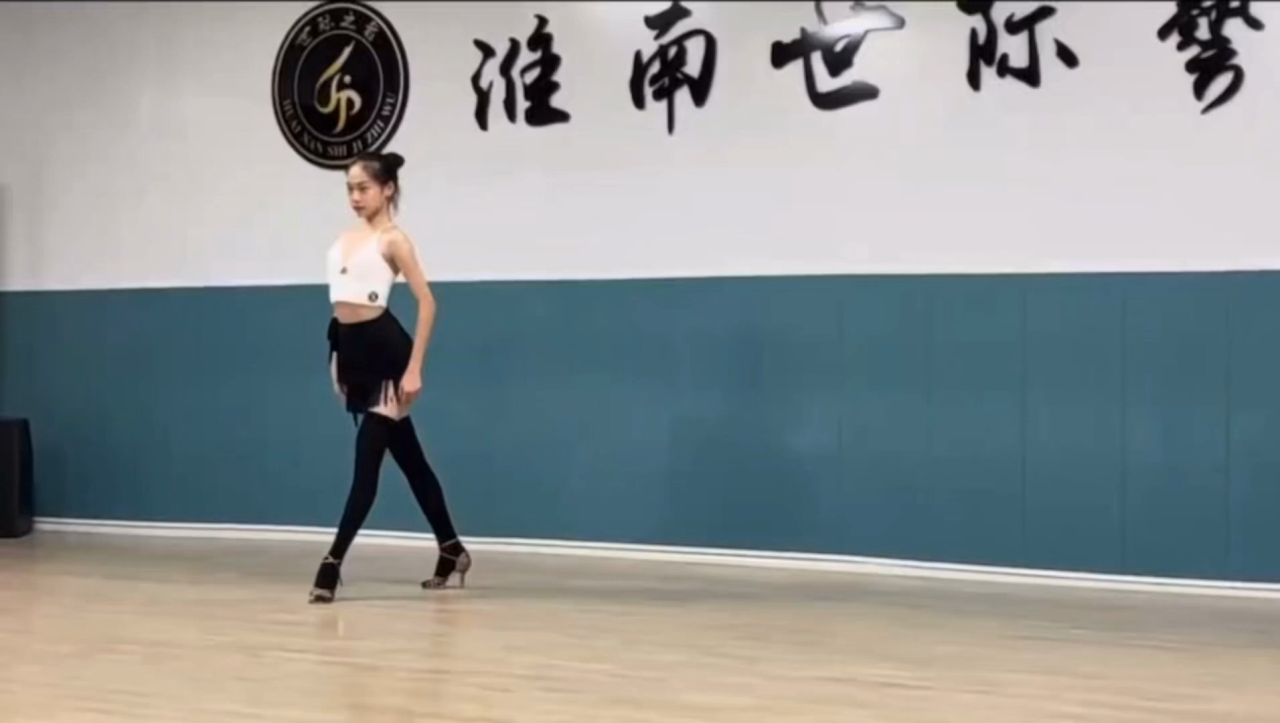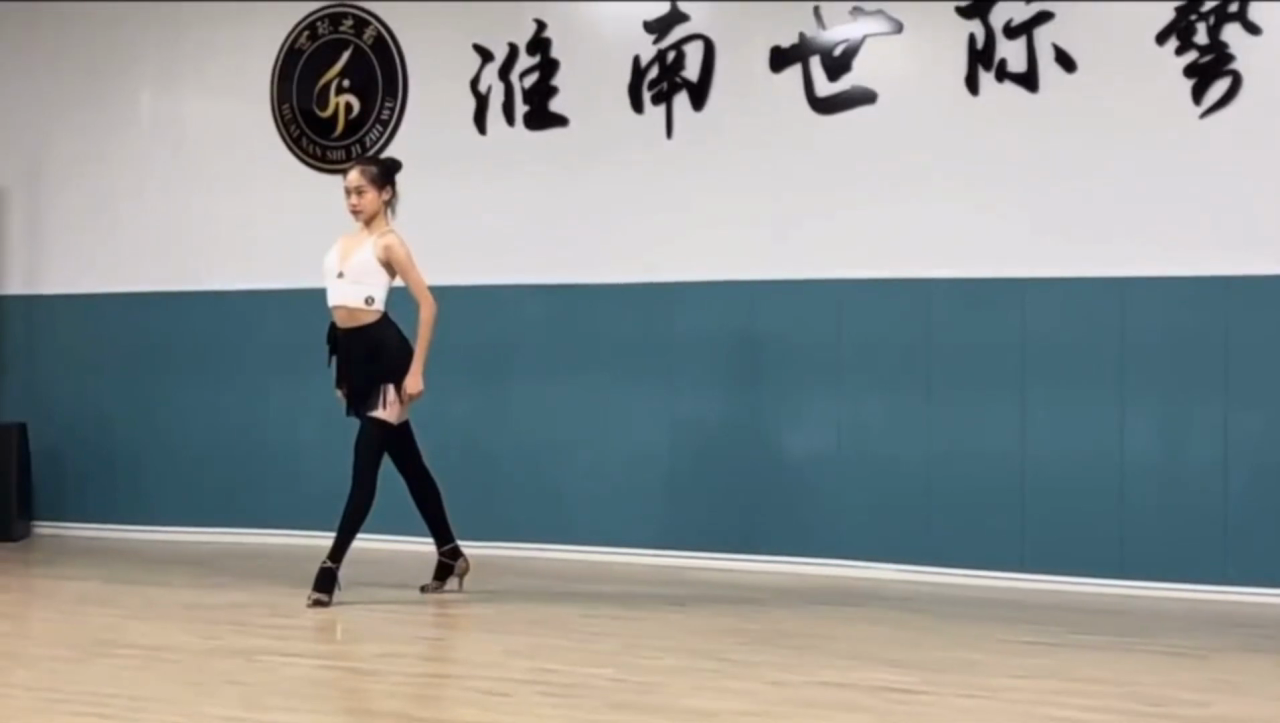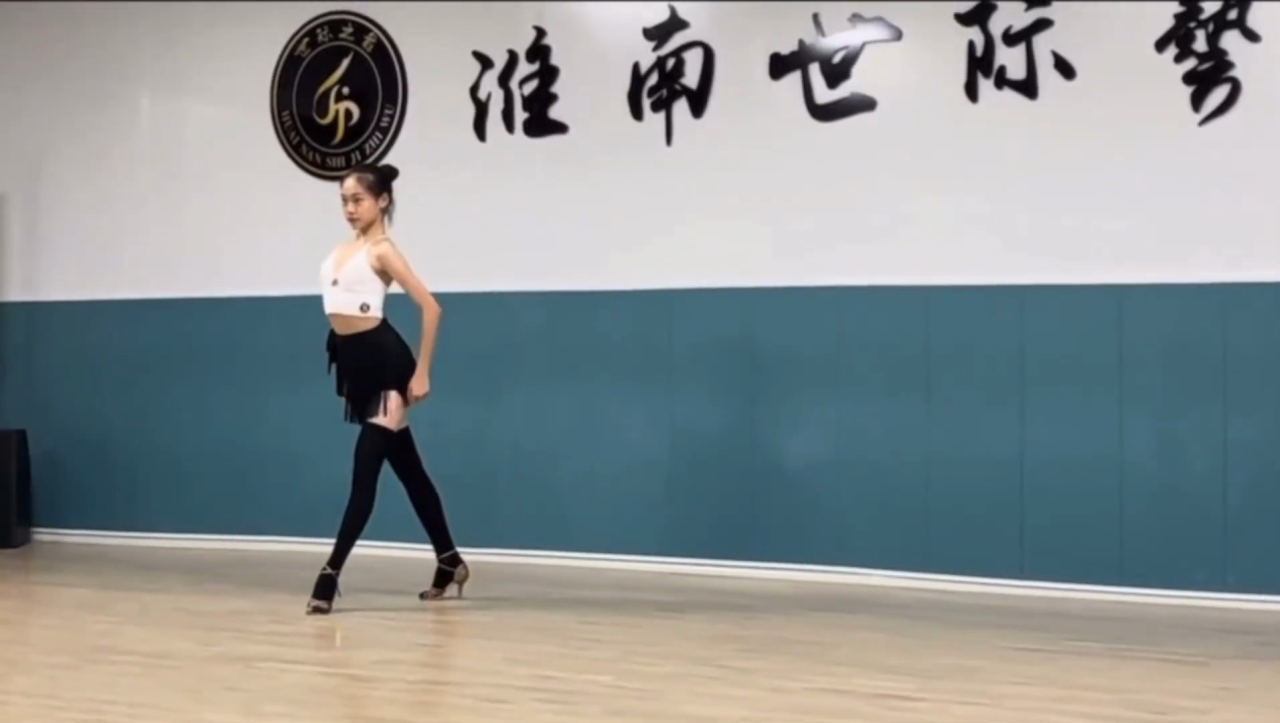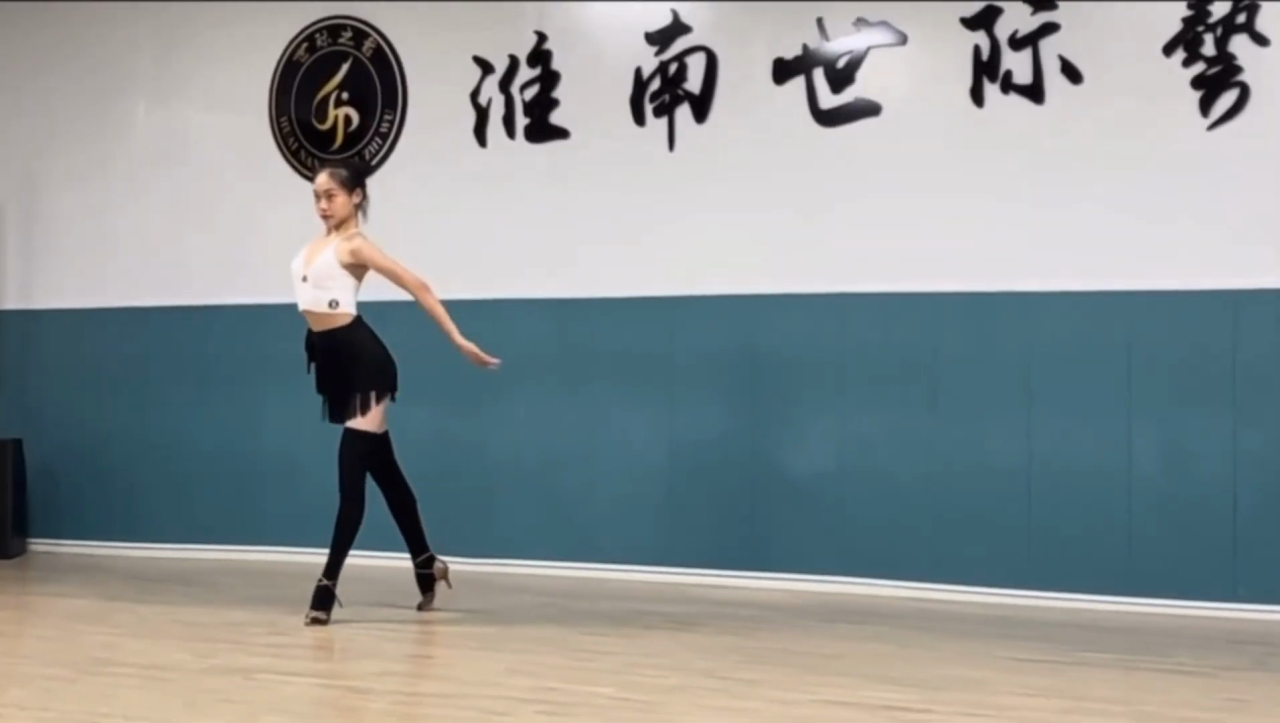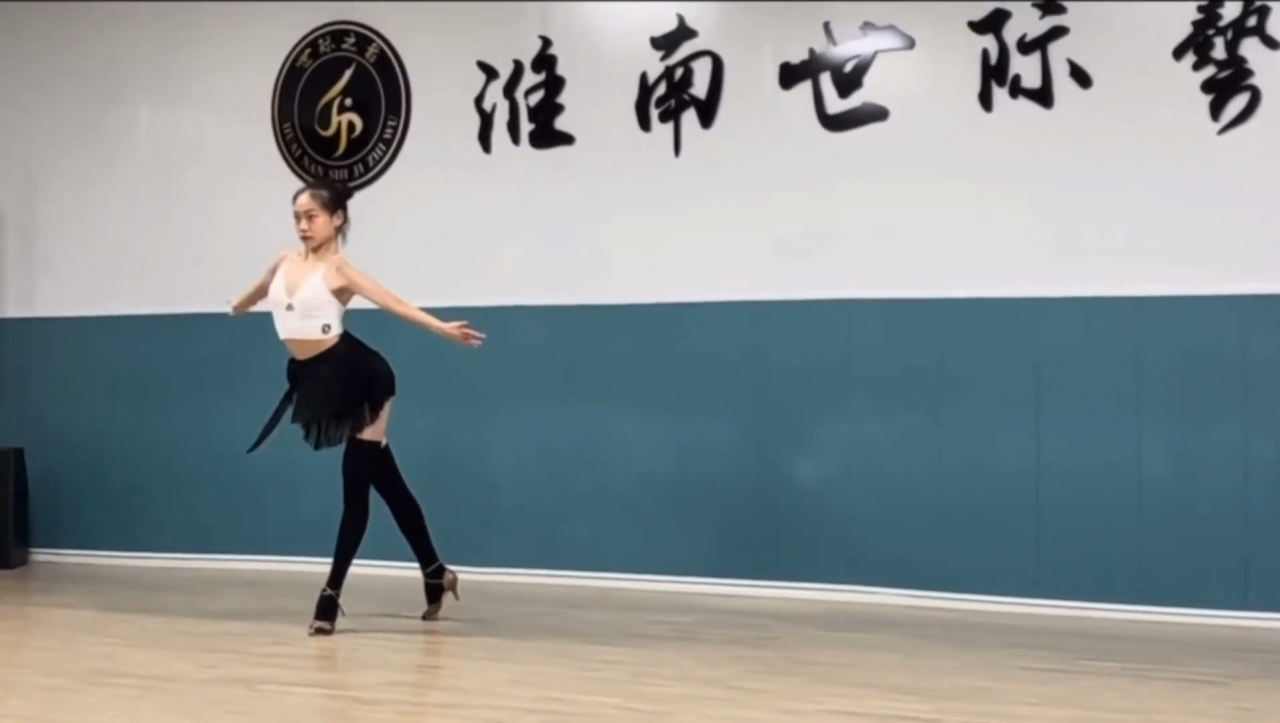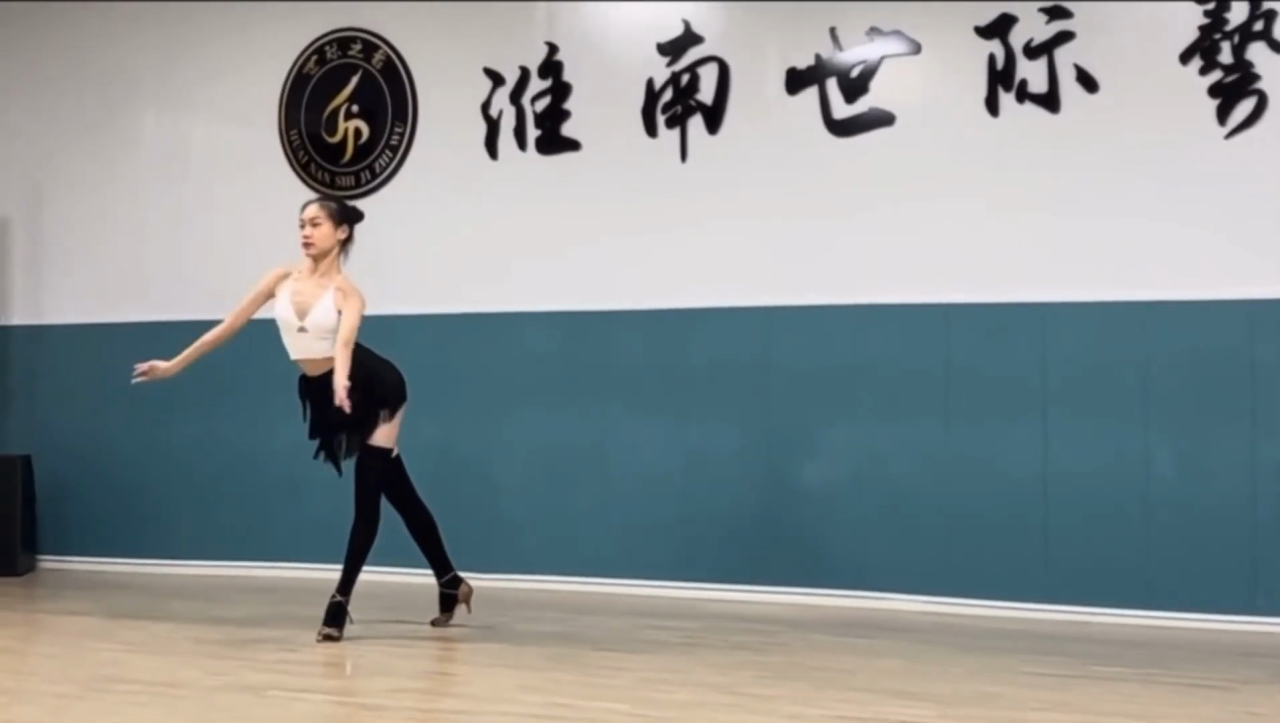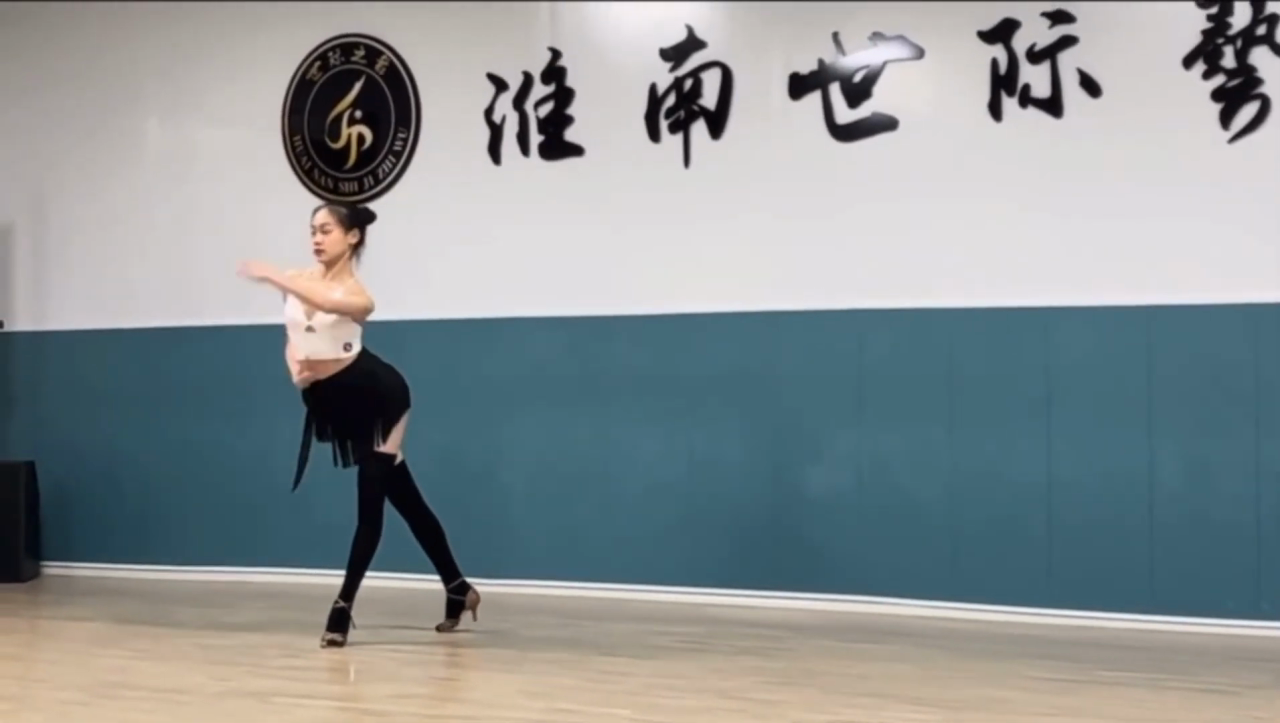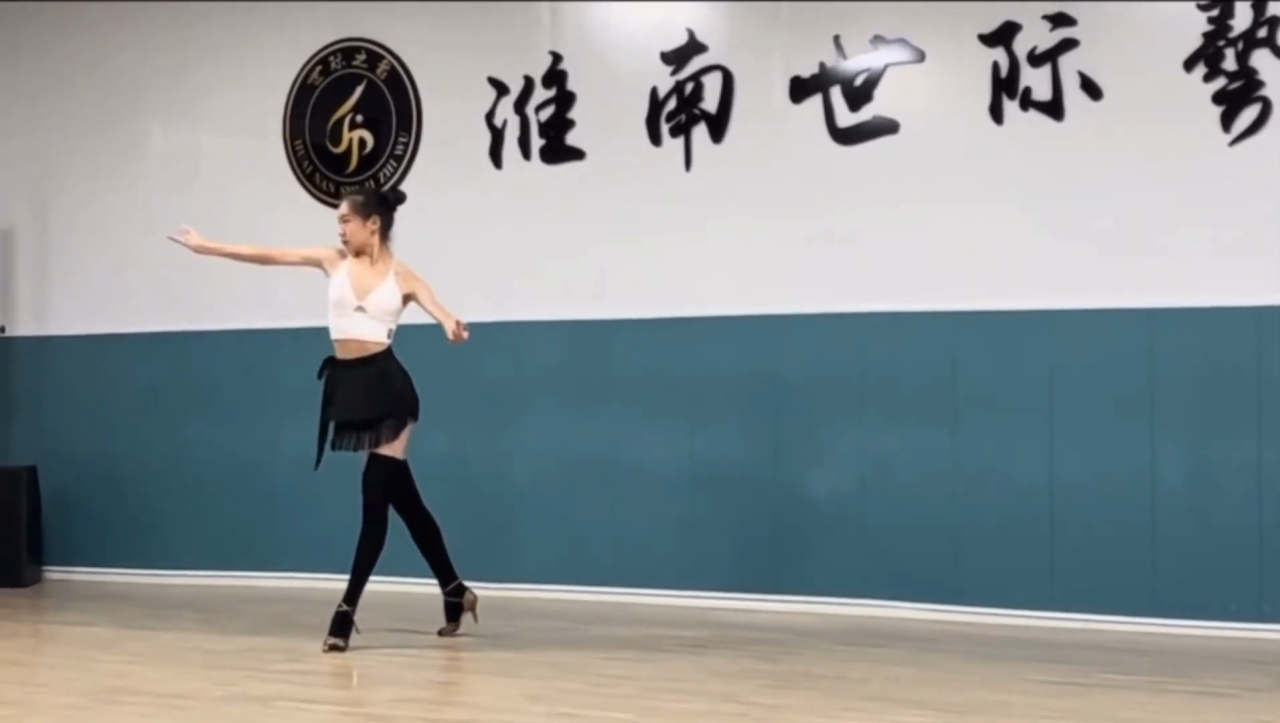
dt=0.5s
person 1, frame 1
left shoulder: (392, 239)
right shoulder: (347, 237)
left elbow: (426, 302)
left wrist: (414, 368)
right wrist: (336, 361)
left hip: (383, 347)
right hip: (352, 347)
left knee: (367, 459)
right knee: (408, 457)
left ankle: (333, 564)
right ankle: (451, 550)
person 1, frame 2
left shoulder: (388, 242)
right shoulder: (346, 241)
left elbow: (427, 304)
left wrist: (416, 370)
right wrist: (339, 366)
left hip: (381, 351)
right hip: (351, 351)
left knee: (365, 463)
right knee: (407, 461)
left ankle: (331, 567)
right ankle: (450, 554)
person 1, frame 3
left shoulder: (382, 251)
right shoulder: (345, 248)
left elbow: (430, 307)
left wrist: (421, 373)
left hip: (382, 359)
right hip: (352, 359)
left knee: (365, 469)
right knee: (407, 467)
left ankle: (330, 574)
right ankle: (449, 561)
person 1, frame 4
left shoulder: (354, 245)
right shoulder: (318, 243)
left elbow: (417, 286)
left wrist: (458, 339)
left hip: (358, 355)
right hip: (329, 354)
left knee: (352, 469)
right knee: (383, 468)
left ankle: (328, 584)
right ankle: (425, 563)
person 1, frame 5
left shoulder: (341, 268)
right shoulder: (285, 261)
left elbow: (392, 303)
right elbow: (262, 291)
left wrist: (443, 328)
right wrist: (241, 307)
left hip: (358, 376)
right hip: (312, 378)
left knee: (358, 481)
right knee: (382, 479)
left ankle: (332, 594)
right ankle: (435, 572)
person 1, frame 6
left shoulder: (347, 292)
right shoulder: (282, 279)
left elbow: (346, 340)
right elbow: (231, 324)
left wrist: (343, 381)
right wrist: (175, 364)
left hip: (371, 389)
right hip: (320, 393)
left knee: (368, 493)
right knee: (396, 488)
left ankle: (341, 600)
right ankle: (450, 581)
person 1, frame 7
left shoulder: (357, 298)
right shoulder: (296, 281)
left elbow: (325, 304)
right elbow: (294, 338)
left wrist: (273, 278)
right wrist: (298, 371)
left hip: (375, 392)
right hip: (331, 398)
left knee: (372, 496)
right knee: (401, 495)
left ankle: (342, 606)
right ankle: (457, 587)
person 1, frame 8
left shoulder: (402, 277)
right shoulder: (333, 260)
left elbow: (444, 316)
right elbow: (266, 255)
left wrist: (453, 328)
right wrist: (205, 245)
left hip: (386, 385)
right hip: (345, 382)
left knee: (376, 497)
right knee: (402, 496)
left ankle: (347, 610)
right ankle: (455, 590)
